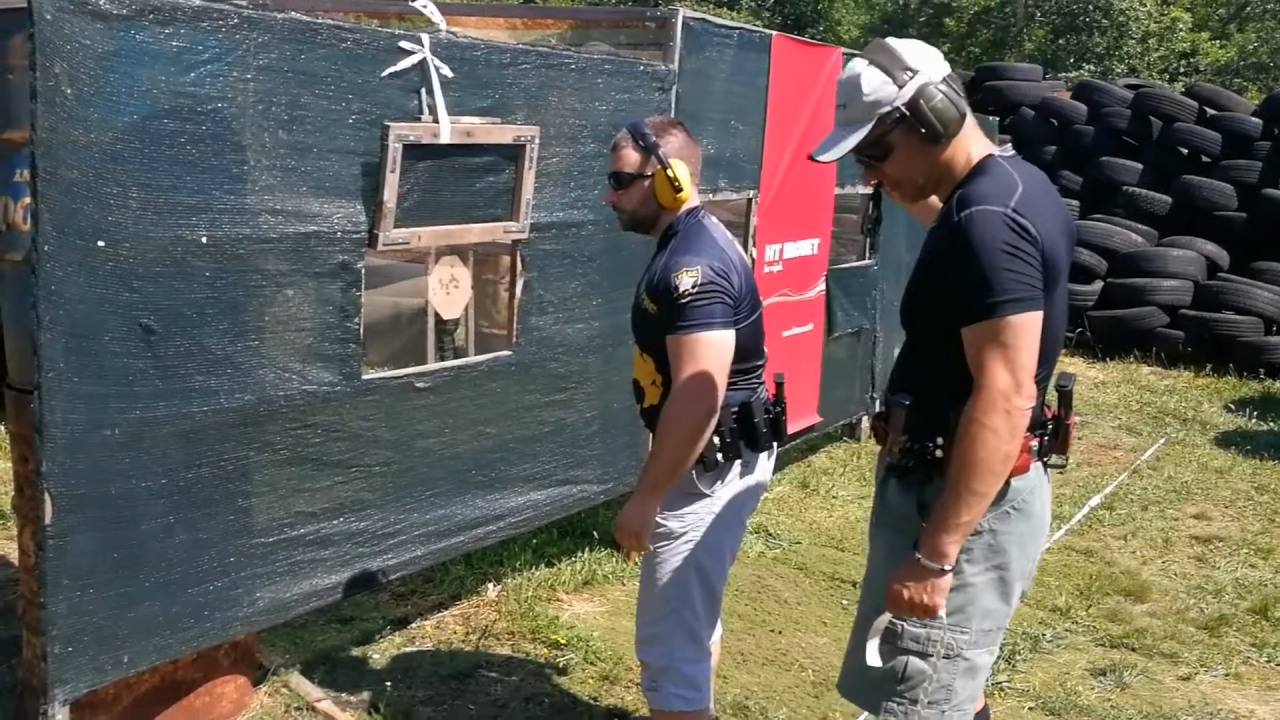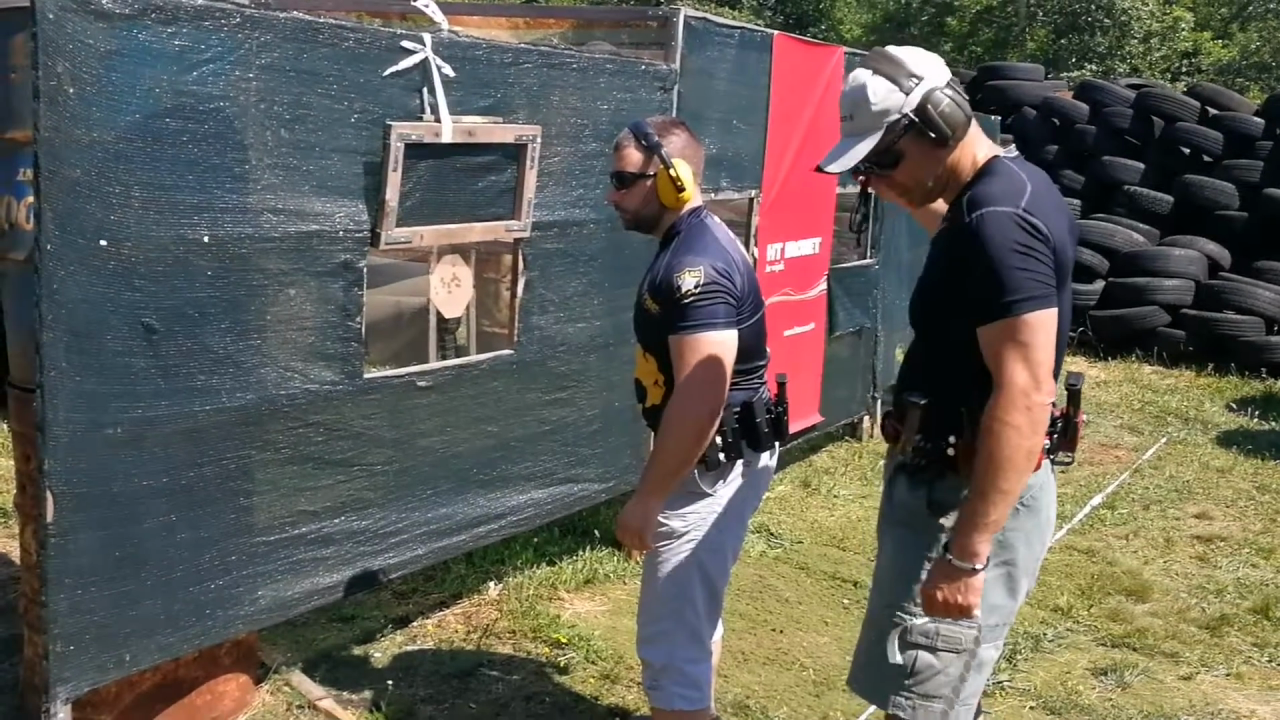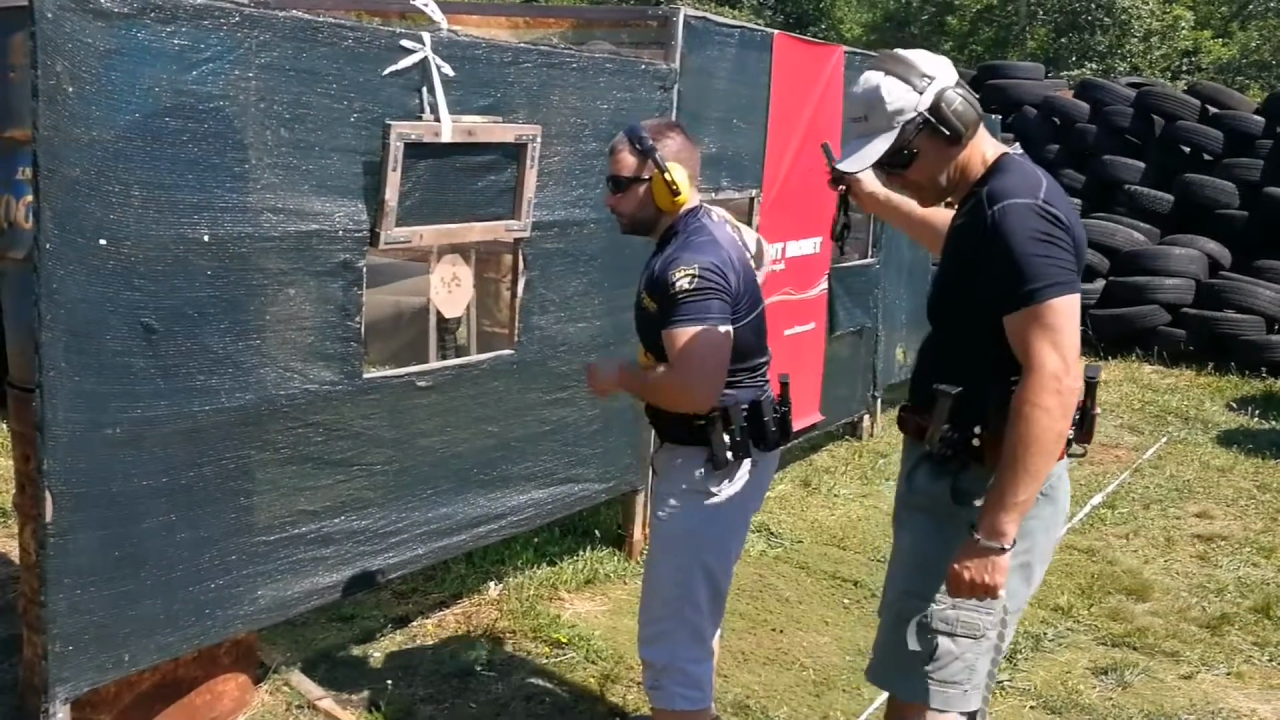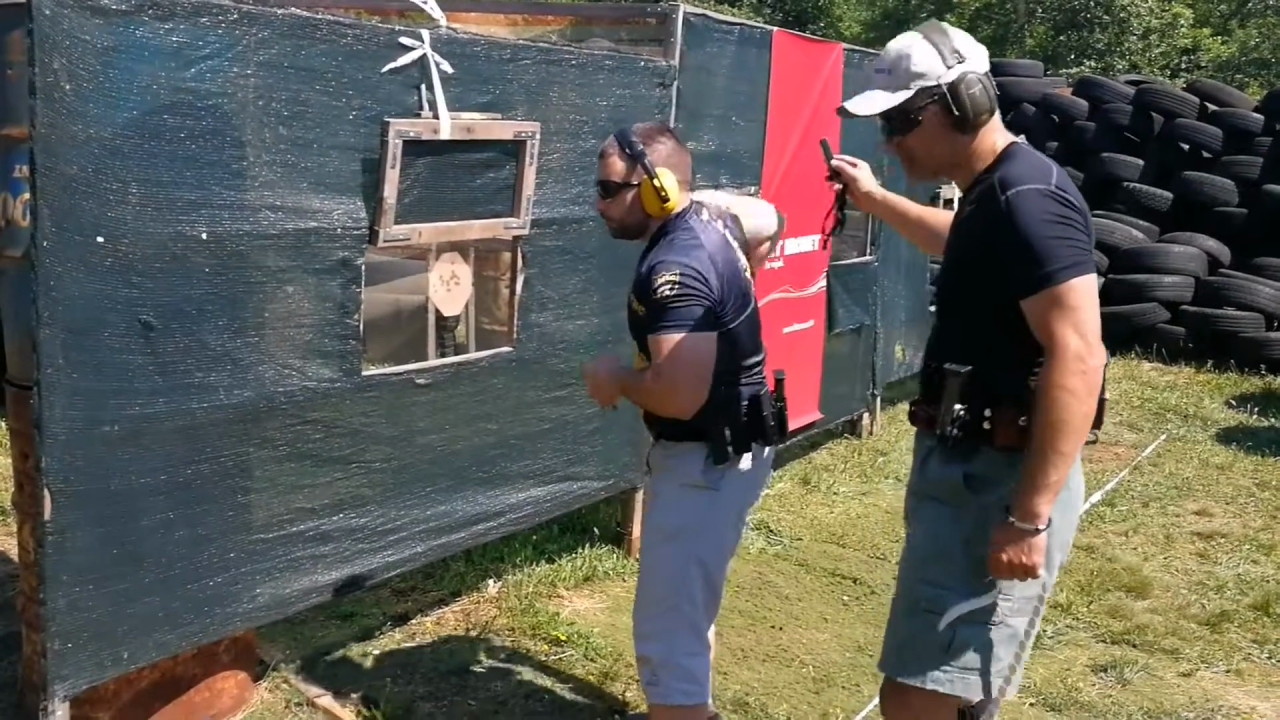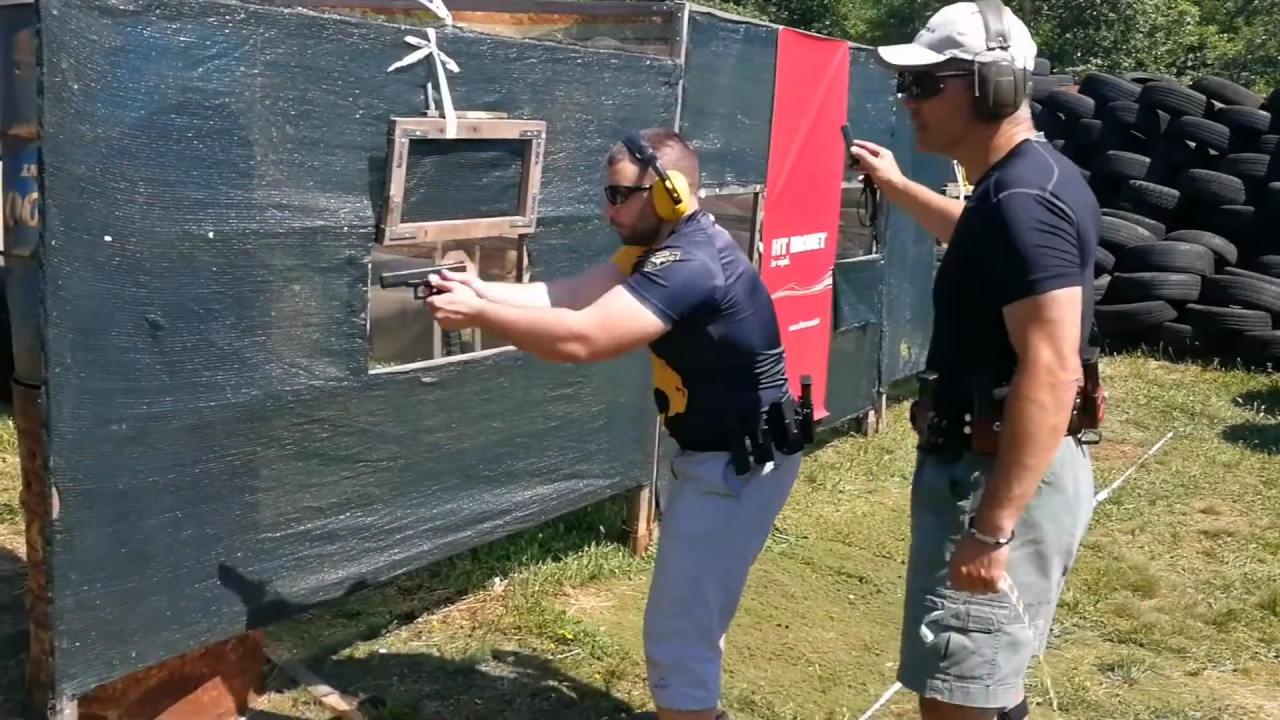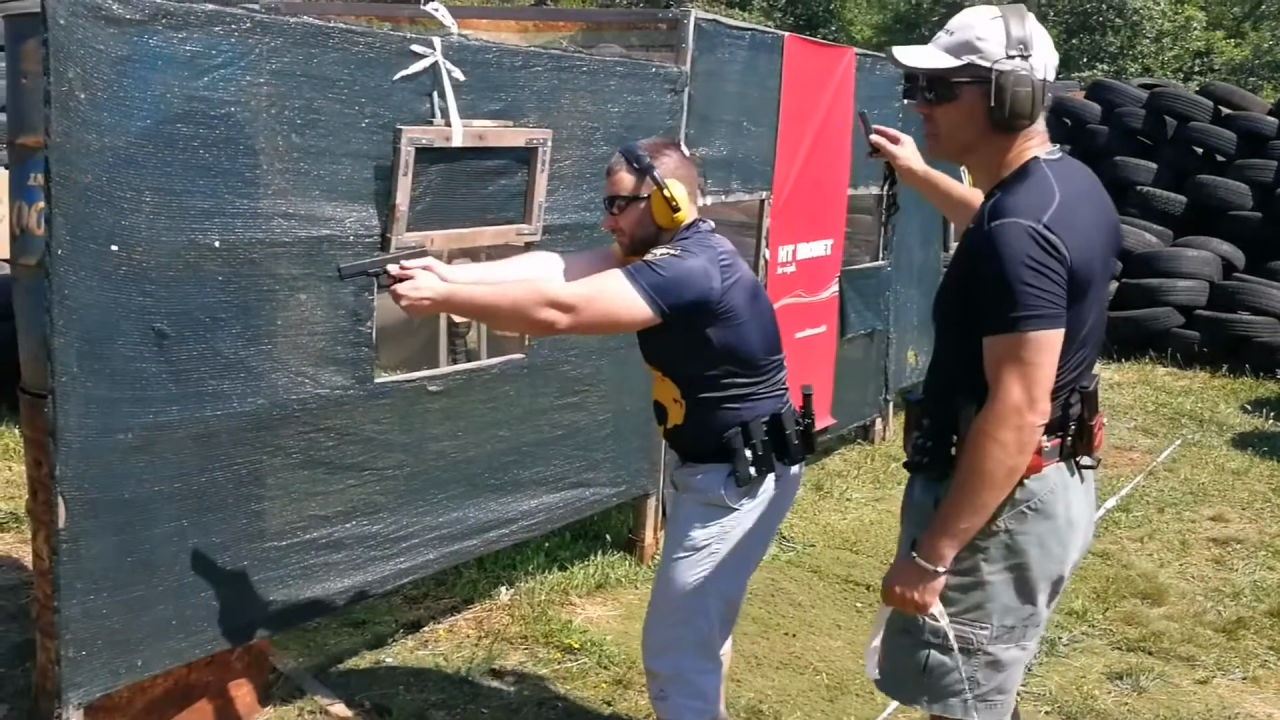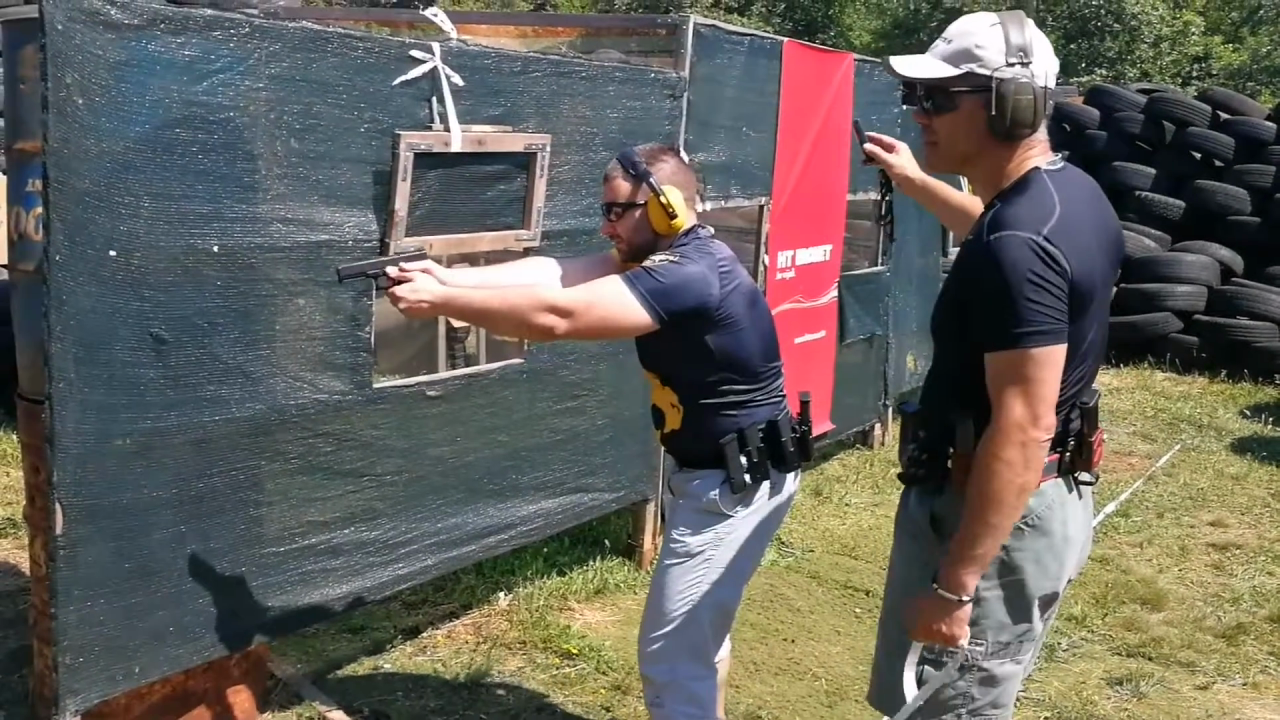
dt=0.3s
person 1, frame 1
left shoulder: (988, 220)
right shoulder: (1012, 184)
left elbow: (1005, 398)
left wrist: (936, 554)
right wrist: (919, 201)
left hip: (962, 499)
right hip: (953, 485)
person 1, frame 2
left shoulder: (999, 220)
right shoulder: (1013, 186)
left elbow: (1024, 396)
left wrist: (967, 554)
right wrist: (907, 200)
left hip: (966, 497)
right hip: (952, 483)
person 1, frame 3
left shoulder: (1017, 214)
right shoulder: (994, 200)
left elbow: (1054, 381)
left wrist: (994, 535)
right wrist: (880, 202)
left hip: (982, 488)
right hip: (954, 472)
person 1, frame 4
left shoulder: (1027, 200)
right shoulder: (995, 191)
left elbow: (1078, 361)
left wrist: (1029, 516)
right wrist: (876, 200)
left hip: (998, 479)
right hip: (968, 466)
person 1, frame 5
left shoulder: (1021, 199)
right shoulder: (1037, 175)
left elbow: (1050, 374)
left wrist: (991, 532)
right wrist: (898, 188)
left hip: (1002, 480)
right hip: (1008, 470)
person 1, frame 6
left shoulder: (1019, 228)
right shoulder: (1067, 183)
left elbow: (1018, 412)
left wrist: (931, 554)
right wrist: (921, 176)
left hip: (1001, 500)
right hip: (1047, 484)
person 1, frame 7
left shoulder: (1020, 243)
right shoulder: (1071, 192)
left elbow: (1023, 429)
left wrist: (955, 585)
right wrist: (916, 183)
left hip: (996, 511)
right hip: (1045, 500)
person 2, frame 1
left shoulder: (693, 265)
right shoulder: (691, 242)
left elbow: (697, 399)
left wrist: (644, 499)
left hip: (709, 467)
right hip: (707, 460)
left knee: (669, 637)
right knee: (692, 614)
person 2, frame 2
left shoulder: (696, 264)
right shoulder: (692, 242)
left elbow: (700, 398)
left wrist: (646, 498)
left hip: (710, 465)
right hip: (709, 460)
left knee: (671, 635)
right knee: (692, 612)
person 2, frame 3
left shoulder: (692, 263)
right shoulder: (705, 231)
left elbow: (693, 388)
left wrist: (620, 377)
left hip: (712, 461)
right hip: (716, 452)
left knee: (672, 632)
right knee: (690, 609)
person 2, frame 4
left shoulder: (677, 265)
right shoulder: (703, 224)
left elbow: (678, 394)
left wrist: (616, 379)
left hip: (709, 458)
right hip: (712, 449)
left knee: (667, 628)
right knee: (685, 602)
person 2, frame 5
left shoulder: (691, 264)
right shoulder: (667, 245)
left elbow: (580, 340)
right elbow: (578, 297)
left wrist: (478, 315)
right wrist: (483, 289)
left hip: (741, 465)
right hip: (712, 453)
left knee: (679, 631)
right knee: (694, 601)
person 2, frame 6
left shoulder: (689, 268)
right shoulder: (665, 251)
left elbow: (558, 309)
right elbow: (556, 268)
left wrist: (442, 298)
right wrist: (448, 272)
left hip: (740, 476)
right hip: (711, 464)
left knee: (676, 643)
right knee: (699, 612)
person 2, frame 7
left shoulder: (689, 274)
right shoulder: (666, 256)
left elbow: (557, 315)
right elbow: (556, 274)
left wrist: (440, 302)
right wrist: (447, 276)
left hip: (737, 483)
right hip: (709, 471)
left knee: (671, 651)
right knee: (699, 619)
